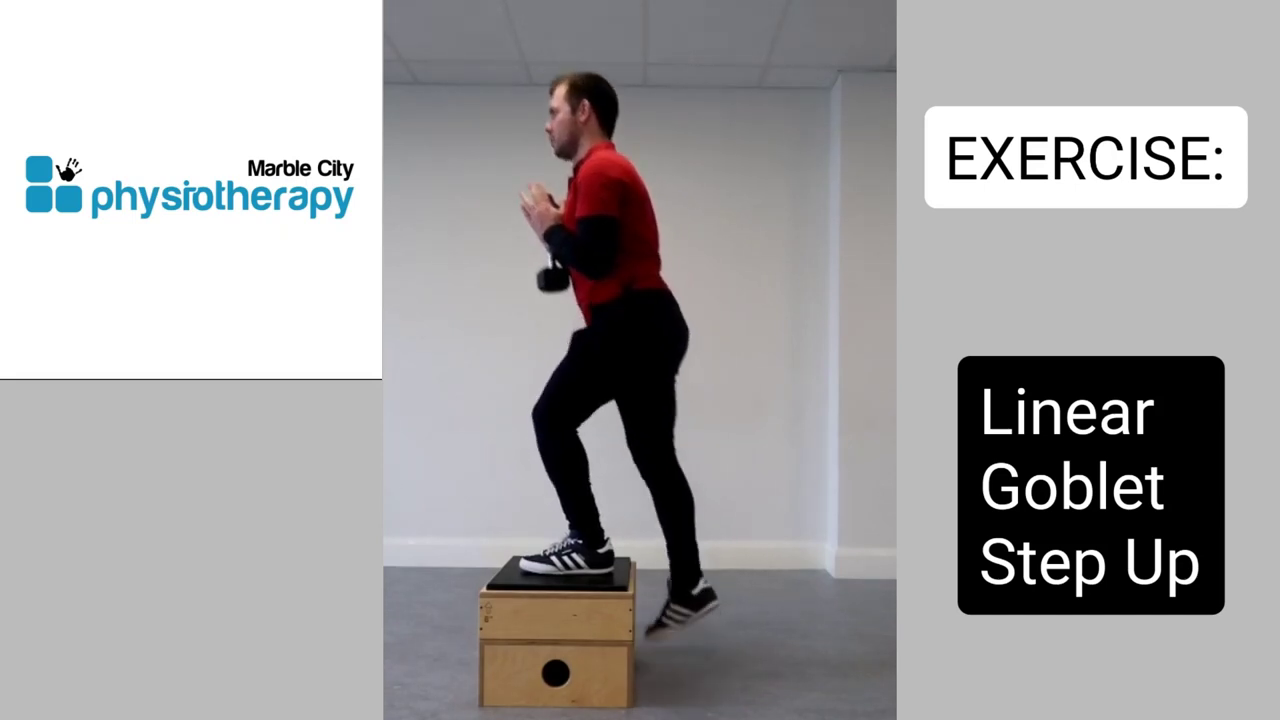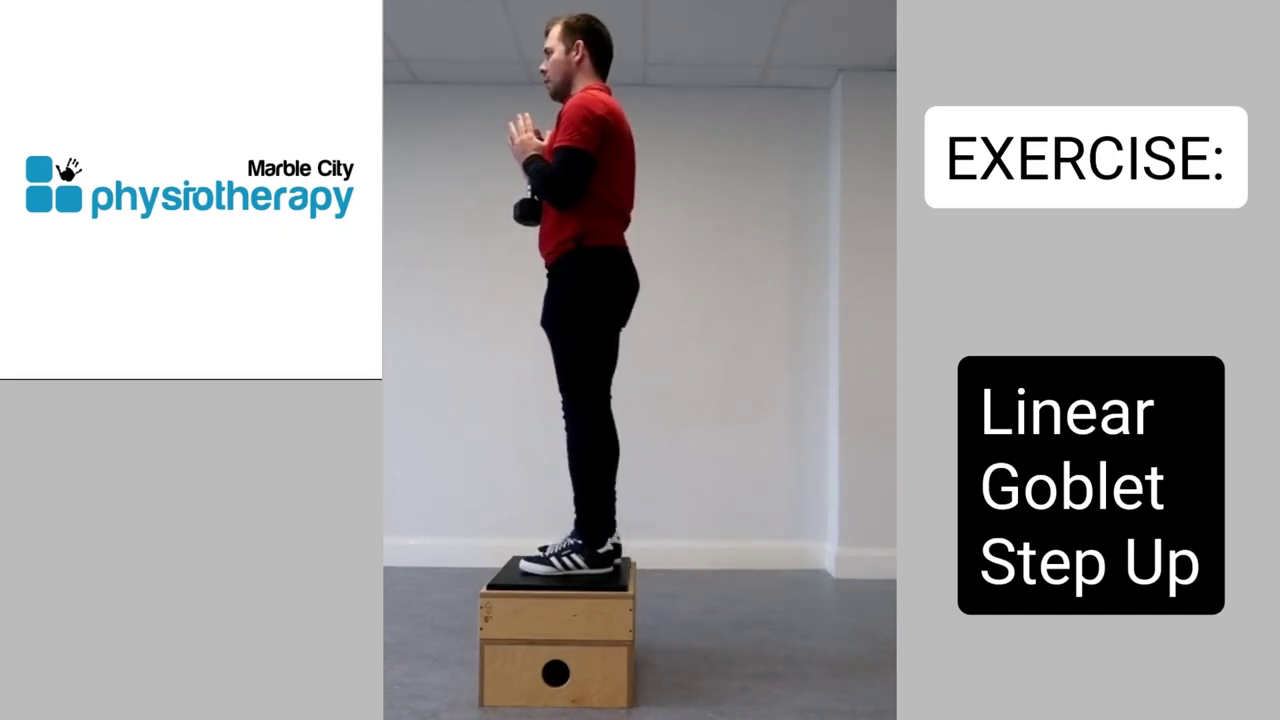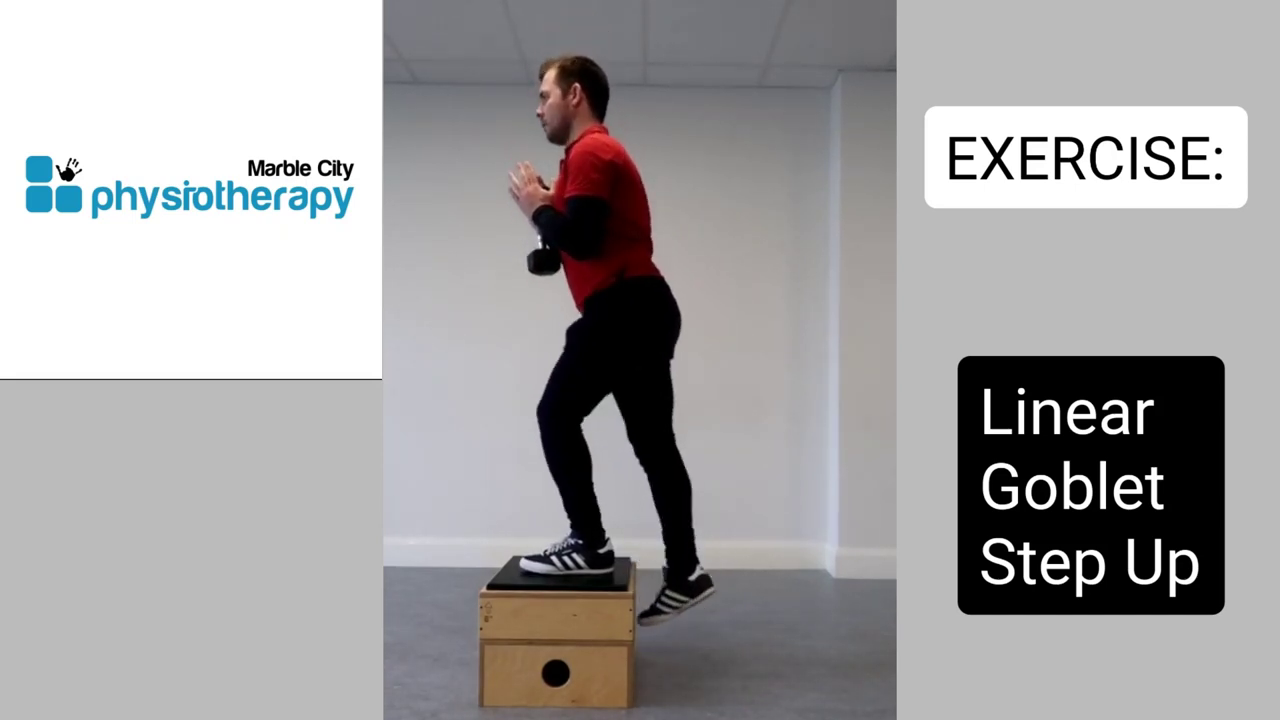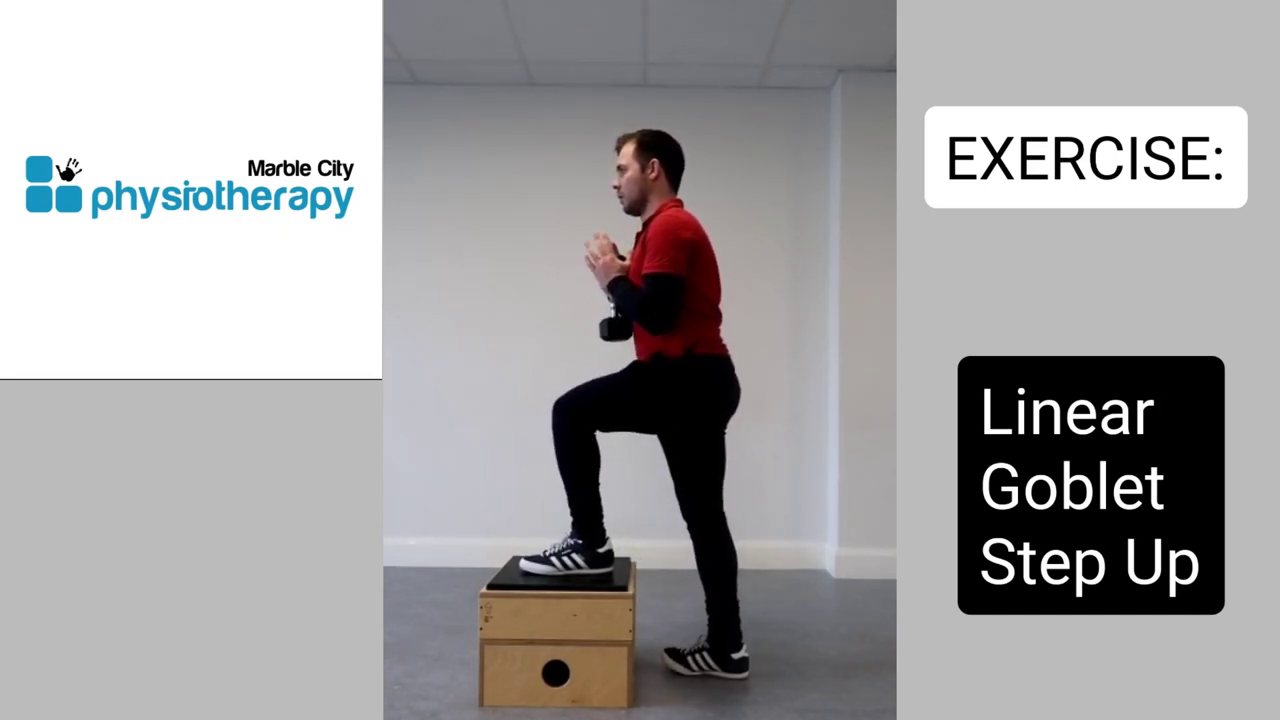
dt=1s
person 1, frame 1
left shoulder: (598, 170)
right shoulder: (605, 169)
left elbow: (595, 259)
left wrist: (549, 227)
right wrist: (558, 227)
left hip: (631, 324)
right hip: (649, 324)
left knee: (553, 418)
right knee: (655, 460)
left ankle: (589, 544)
right ankle: (688, 586)
person 1, frame 2
left shoulder: (586, 108)
right shoulder: (602, 111)
left elbow: (561, 190)
left wrist: (529, 156)
right wrist: (543, 160)
left hip: (585, 274)
right hip: (599, 273)
left knee: (583, 408)
right knee: (589, 407)
left ankle: (592, 543)
right ankle: (597, 534)
person 1, frame 3
left shoulder: (590, 153)
right shoulder: (598, 153)
left elbow: (581, 239)
left wrist: (537, 208)
right wrist: (549, 207)
left hip: (625, 310)
right hip: (641, 310)
left knee: (557, 415)
right knee: (654, 444)
left ankle: (590, 546)
right ankle: (684, 573)
person 1, frame 4
left shoulder: (670, 227)
right shoulder: (665, 228)
left elbow: (657, 315)
left wrist: (612, 278)
right wrist: (622, 279)
left hip: (687, 381)
right hip: (698, 383)
left knee: (573, 413)
right knee: (703, 516)
left ankle: (588, 543)
right ankle: (725, 647)
